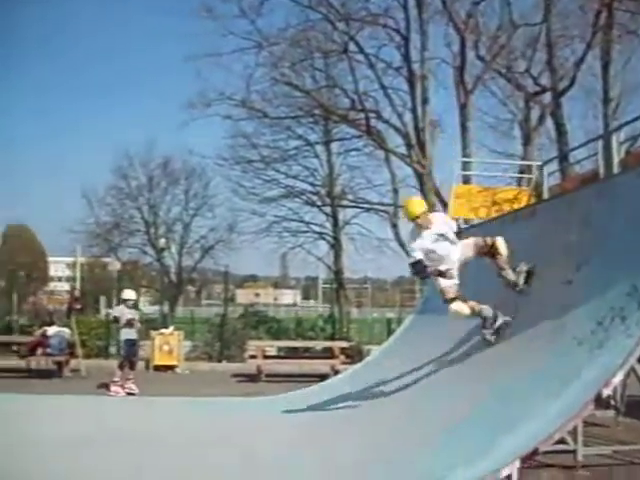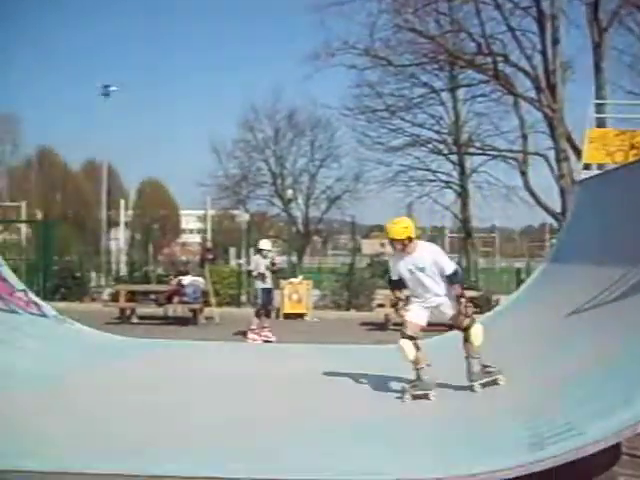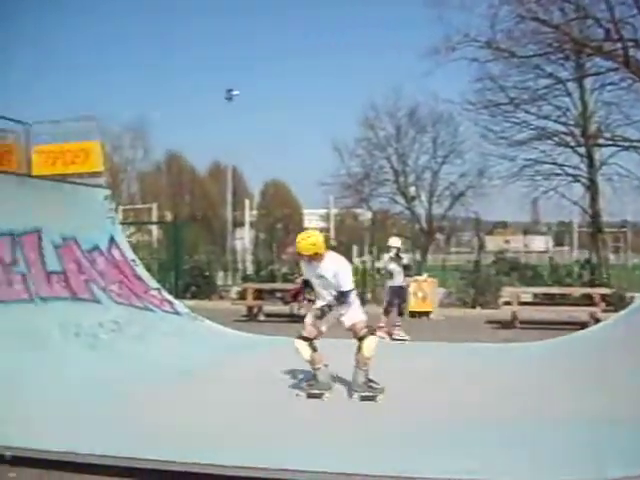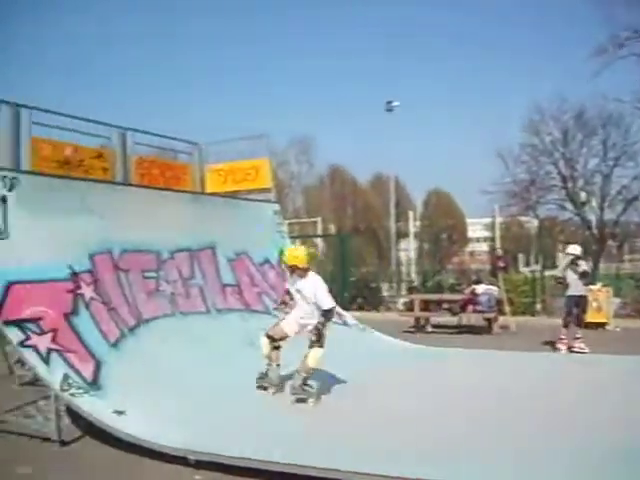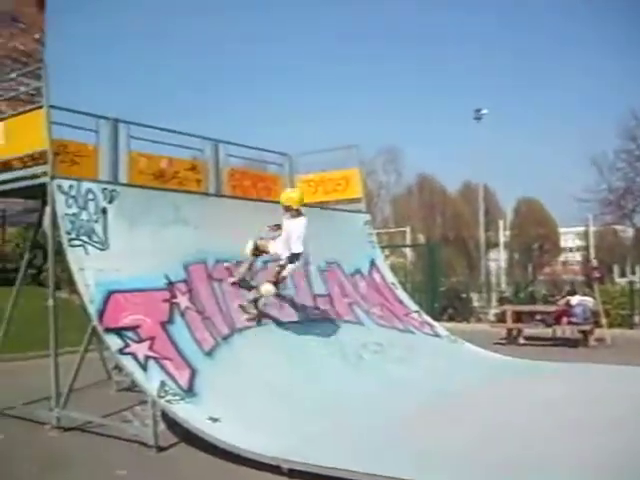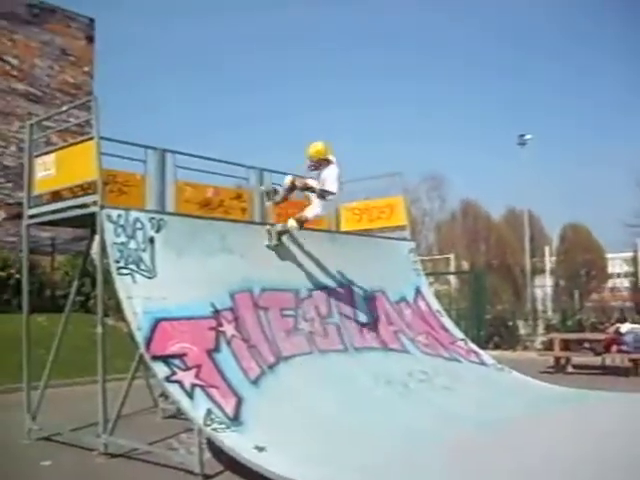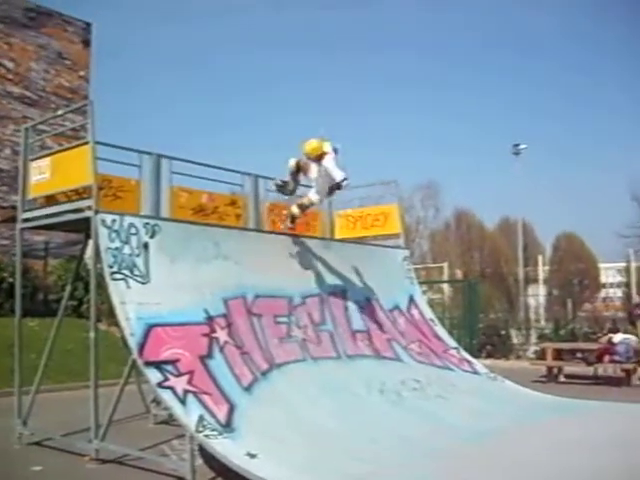
dt=0.3s
person 1, frame 1
left shoulder: (440, 218)
right shoulder: (414, 241)
left elbow: (454, 231)
right elbow: (416, 268)
left wrist: (476, 246)
right wrist: (438, 273)
left hip: (458, 250)
right hip: (443, 266)
left knee: (496, 244)
right knee: (453, 303)
left ankle: (513, 281)
right ankle: (488, 314)
person 1, frame 2
left shoulder: (431, 251)
right shoulder: (395, 259)
left elbow: (454, 275)
right elbow: (396, 281)
left wrist: (460, 299)
right wrist: (399, 300)
left hip: (442, 296)
right hip: (419, 302)
left knee: (471, 326)
right knee: (406, 339)
left ankle: (476, 368)
right ankle: (424, 378)
person 1, frame 3
left shoulder: (339, 264)
right shoulder: (306, 262)
left elbow: (345, 295)
left wrist: (326, 308)
left hip: (348, 303)
right hip: (324, 303)
left knee: (368, 337)
right knee: (302, 340)
left ankle: (360, 379)
right ankle: (322, 378)
person 1, frame 4
left shoulder: (317, 284)
right shoulder: (292, 275)
left elbow: (330, 310)
left wrist: (318, 328)
right wrist: (285, 300)
left hip: (316, 320)
right hip: (296, 315)
left knee: (316, 348)
right knee: (268, 338)
left ankle: (298, 383)
right ankle: (272, 375)
person 1, frame 5
left shoulder: (298, 229)
right shoulder: (296, 212)
left elbow: (296, 254)
left wrist: (281, 267)
right wrist: (280, 227)
left hip: (289, 256)
right hip: (281, 244)
left knee: (274, 281)
right knee: (254, 245)
left ankle: (252, 300)
right ankle: (241, 274)
person 1, frame 6
left shoulder: (331, 173)
right shoulder: (330, 158)
left elbow: (330, 194)
left wrist: (309, 189)
right wrist: (318, 167)
left hip: (320, 201)
right hip: (318, 186)
left knee: (299, 220)
right knee: (291, 180)
left ankle: (279, 230)
right ankle: (279, 198)
person 1, frame 7
left shoulder: (328, 166)
right shoulder: (326, 146)
left elbow: (343, 180)
right elbow: (335, 150)
left wrist: (333, 189)
left hip: (321, 190)
left knee: (301, 206)
right knee: (294, 163)
left ankle: (291, 219)
right ankle: (292, 186)
